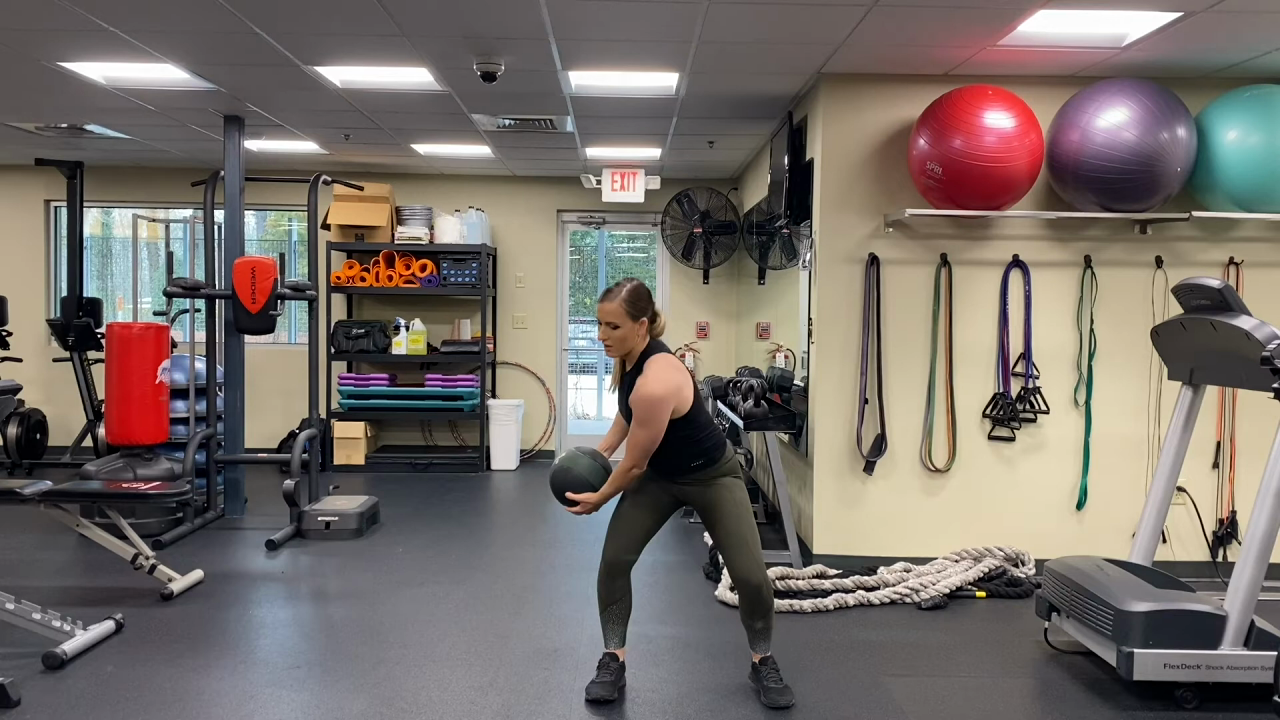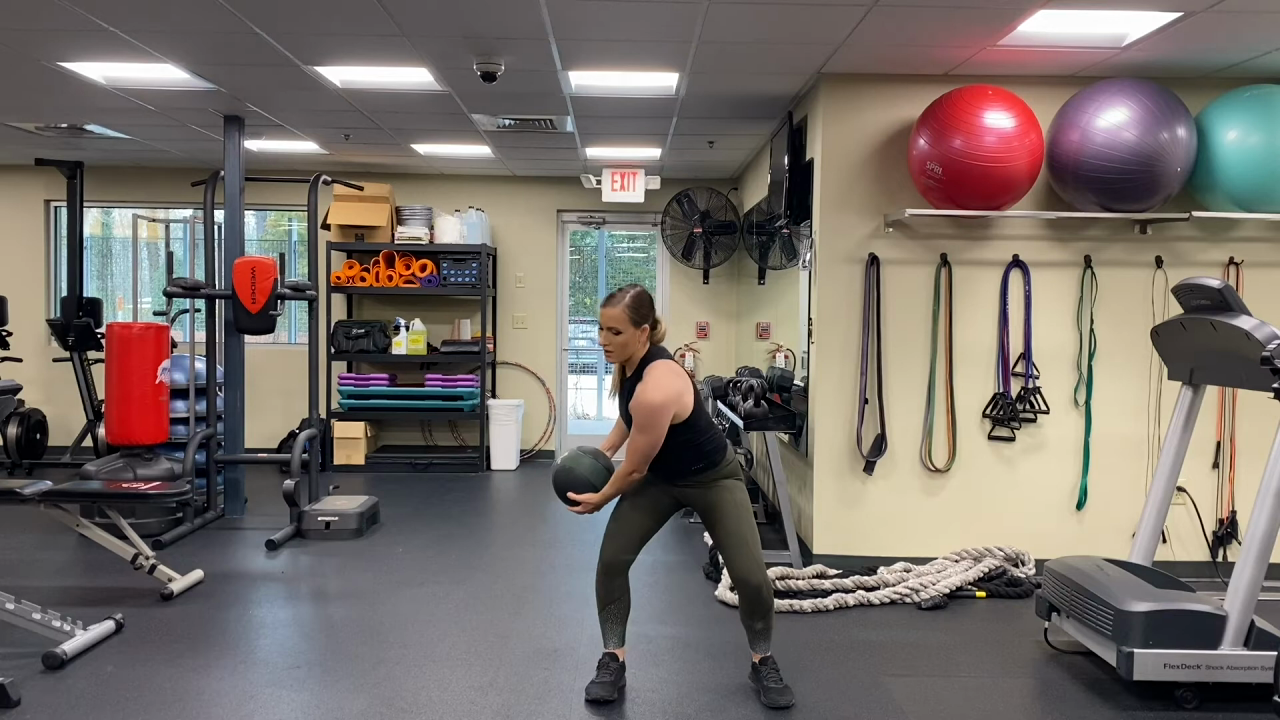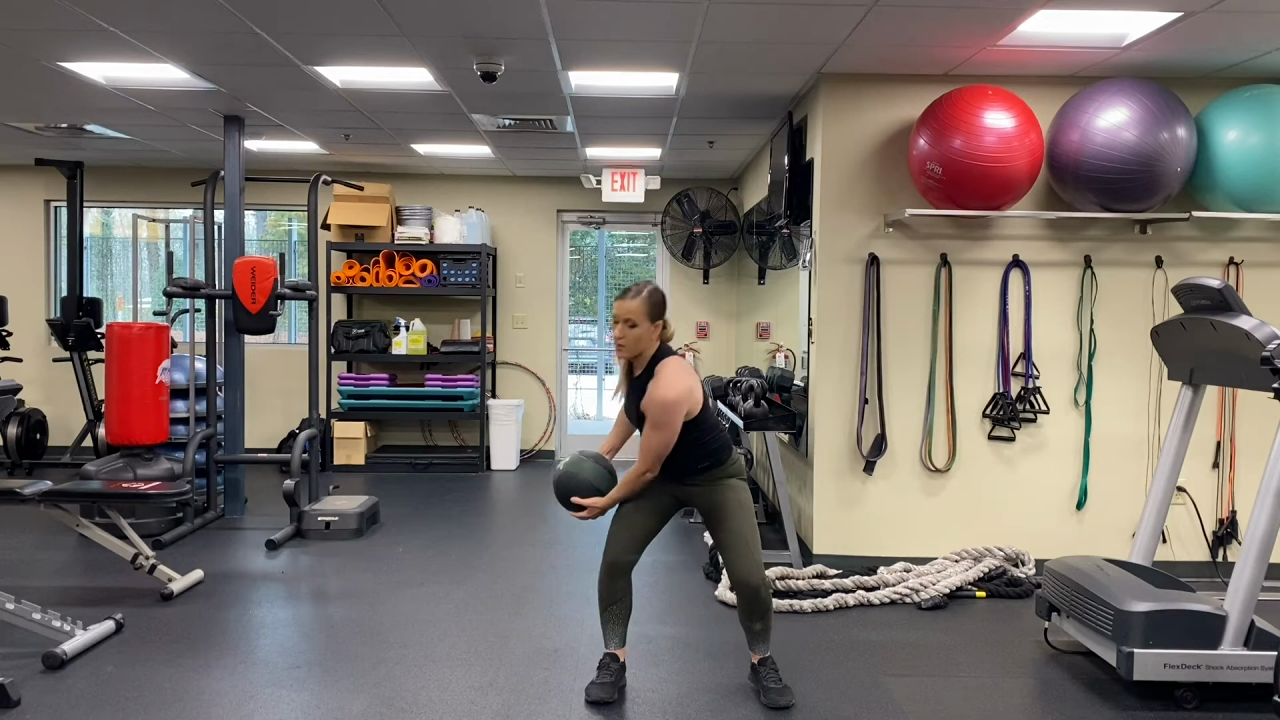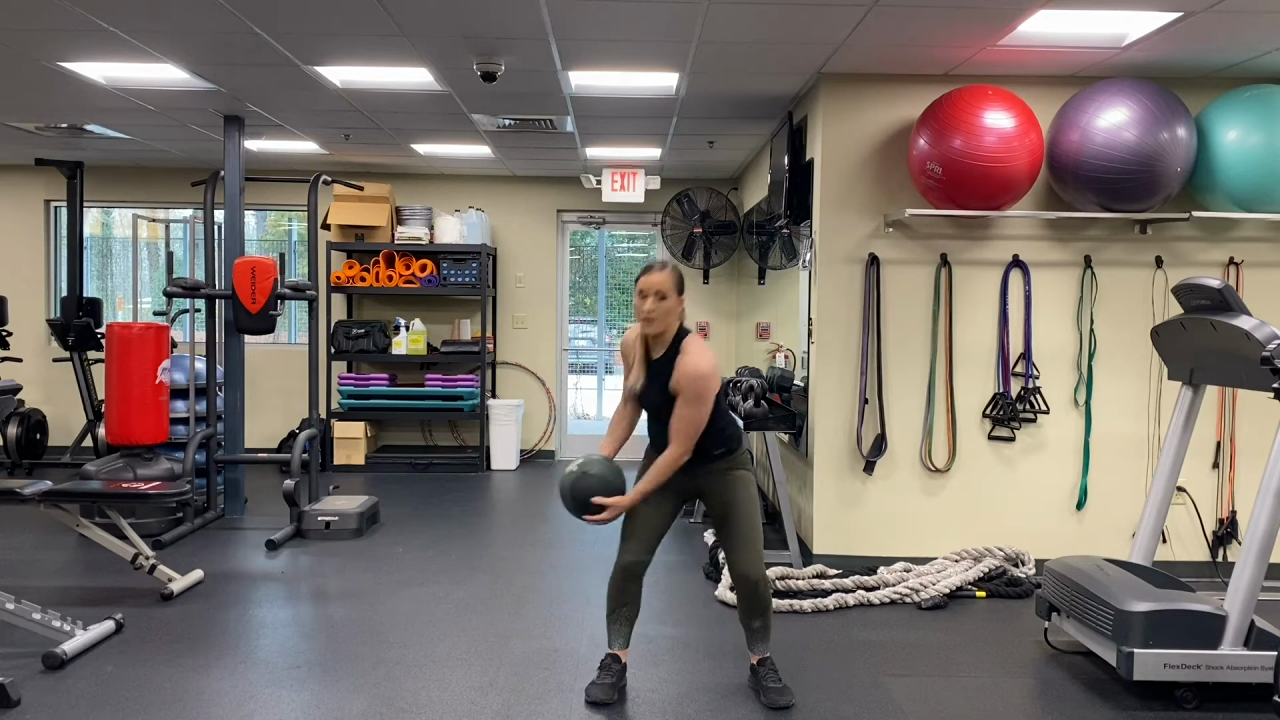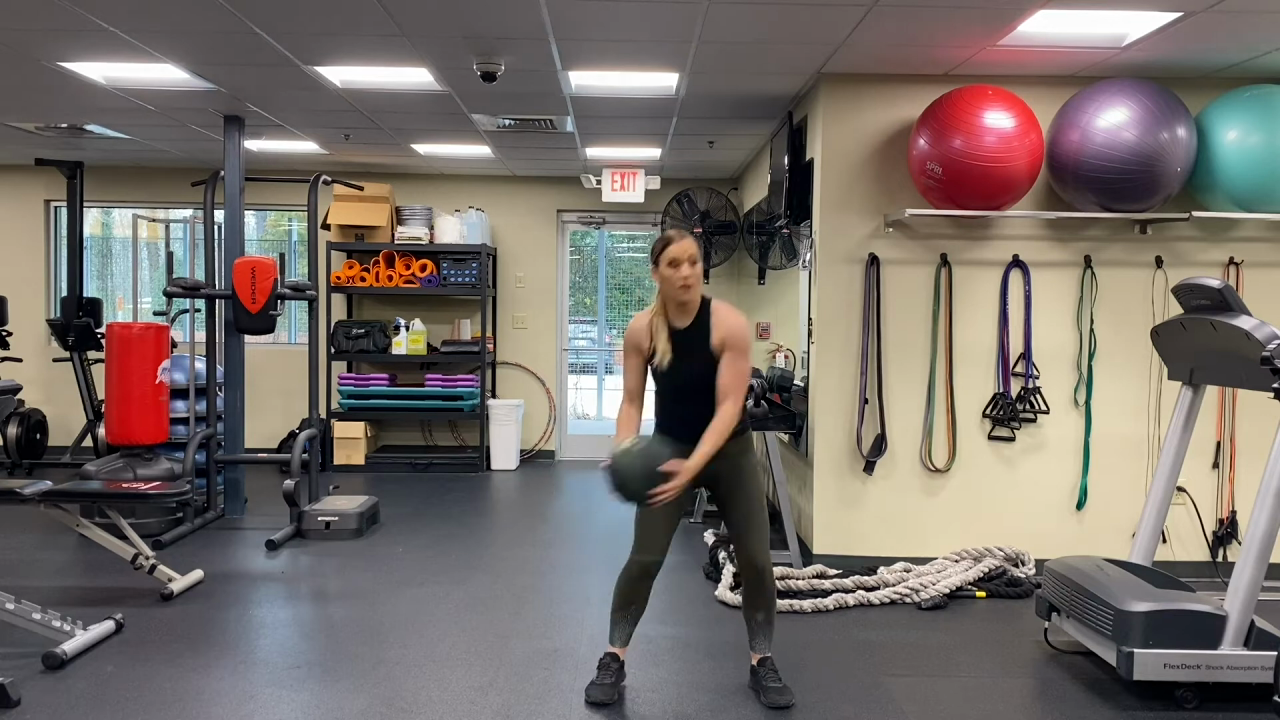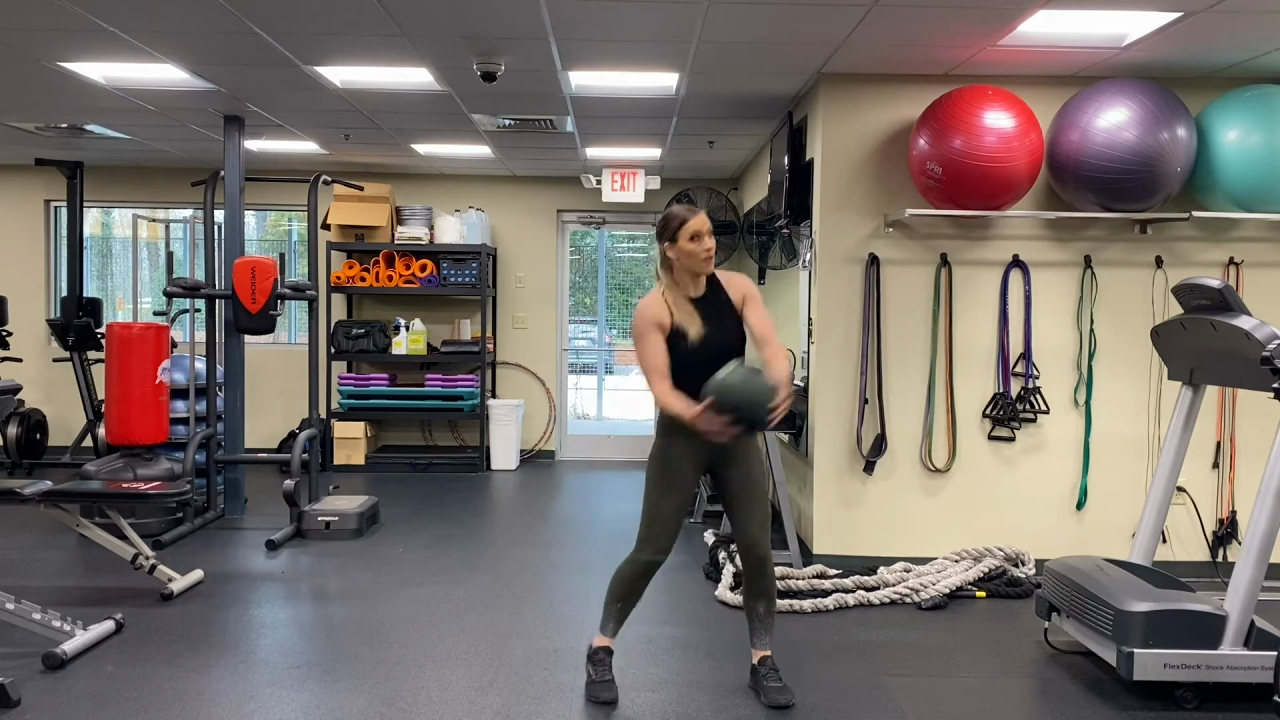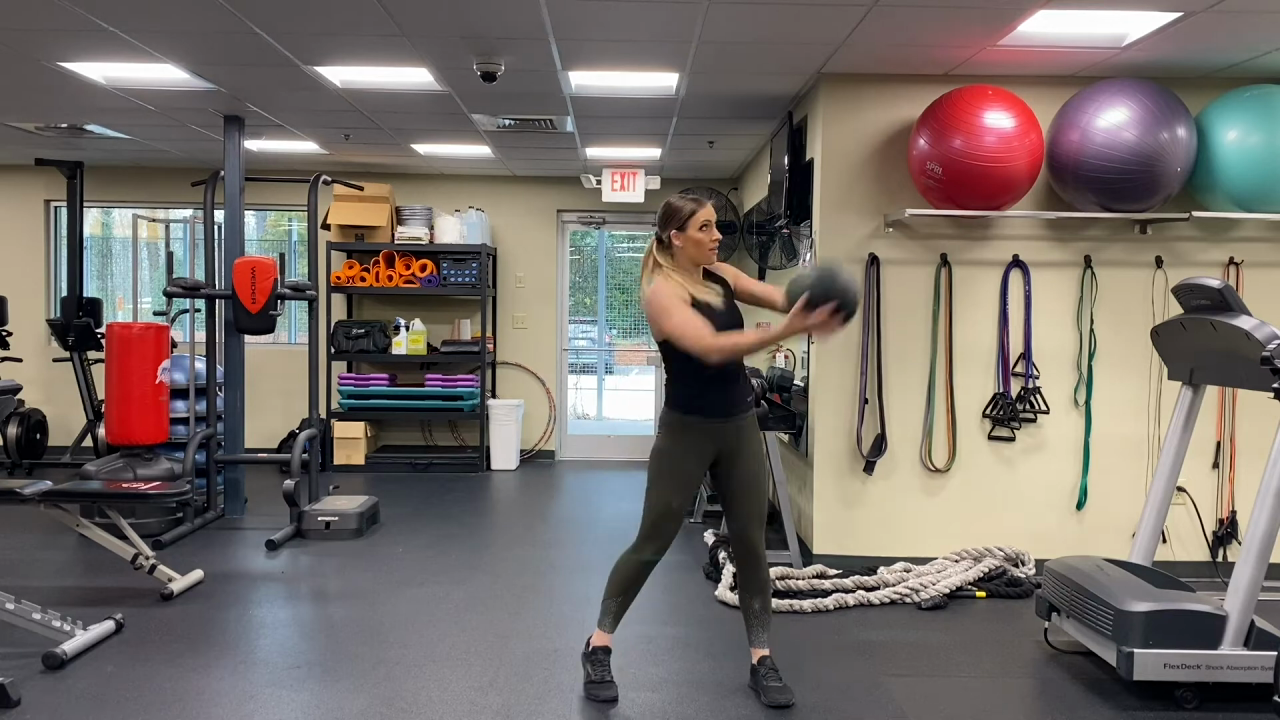
dt=0.1s
person 1, frame 1
left shoulder: (656, 383)
right shoulder: (628, 353)
left elbow: (636, 464)
left wrist: (599, 499)
right wrist: (600, 450)
left hip: (711, 475)
right hip: (660, 473)
left knee: (751, 577)
right knee: (615, 559)
left ankle: (763, 661)
right ankle: (614, 659)
person 1, frame 2
left shoulder: (656, 389)
right shoulder: (628, 359)
left elbow: (635, 468)
left wrist: (599, 499)
right wrist: (602, 451)
left hip: (712, 478)
right hip: (660, 476)
left knee: (751, 578)
right knee: (612, 559)
left ankle: (763, 662)
right ankle: (614, 659)
person 1, frame 3
left shoulder: (669, 386)
right shoulder: (630, 356)
left elbow: (649, 464)
left wrist: (605, 503)
right wrist: (602, 455)
left hip: (715, 476)
right hip: (659, 474)
left knee: (750, 577)
right knee: (615, 560)
left ankle: (762, 662)
right ankle: (614, 659)
person 1, frame 4
left shoulder: (695, 363)
right shoulder: (633, 344)
left elbow: (680, 451)
right elbow: (629, 405)
left wrist: (630, 500)
right wrist: (602, 457)
left hip: (723, 467)
right hip: (666, 465)
left knee: (750, 574)
right knee: (630, 561)
left ankle: (761, 663)
right ankle: (615, 660)
person 1, frame 5
left shoulder: (728, 324)
right shoulder: (642, 329)
left elbow: (729, 409)
right elbow: (632, 402)
left wrist: (694, 467)
right wrist: (623, 452)
left hip: (730, 450)
right hip: (674, 447)
left knee: (755, 560)
right knee: (645, 558)
left ankle: (762, 660)
right ankle: (613, 658)
person 1, frame 6
left shoulder: (736, 287)
right shoulder: (652, 309)
left elbow: (771, 344)
right elbow: (660, 387)
left wrist: (779, 385)
right wrist: (694, 414)
left hip: (738, 438)
right hip: (680, 438)
left knee: (757, 549)
right knee: (651, 552)
left ankle: (762, 659)
right ankle: (602, 648)
person 1, frame 7
left shoulder: (723, 276)
right shoulder: (662, 294)
left elbow: (782, 297)
right elbow: (712, 349)
left wrist: (813, 314)
right wrist: (782, 333)
left hip: (740, 427)
right hip: (685, 433)
left knee: (751, 546)
right knee: (651, 545)
left ankle: (760, 658)
right ankle: (599, 645)
